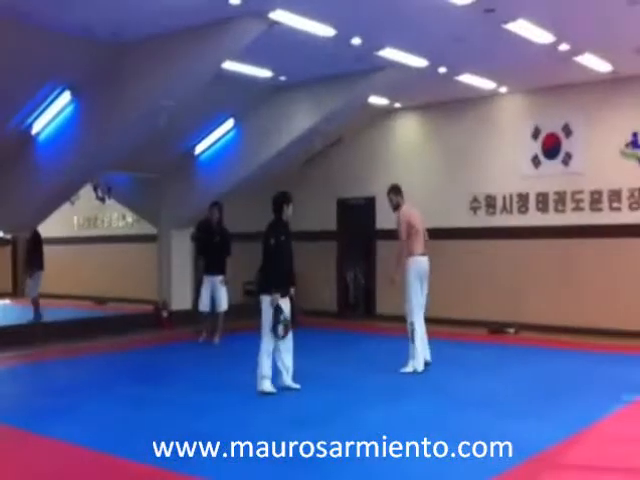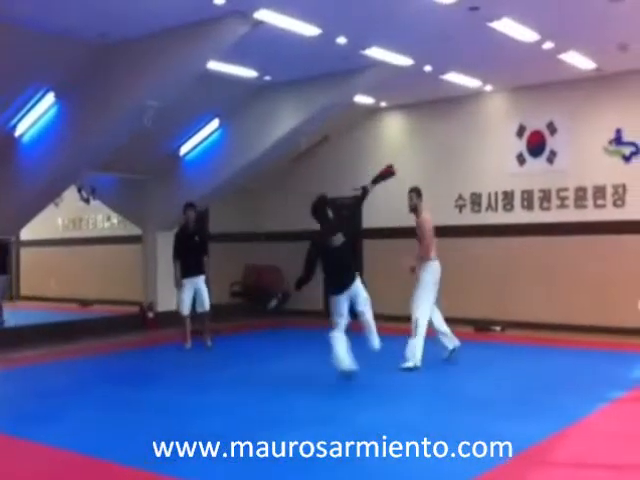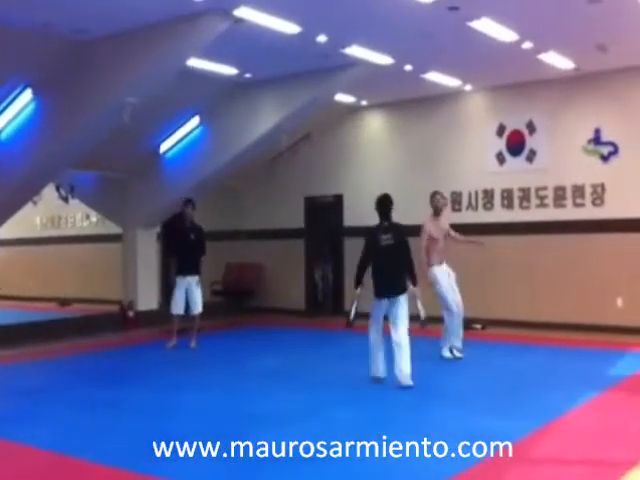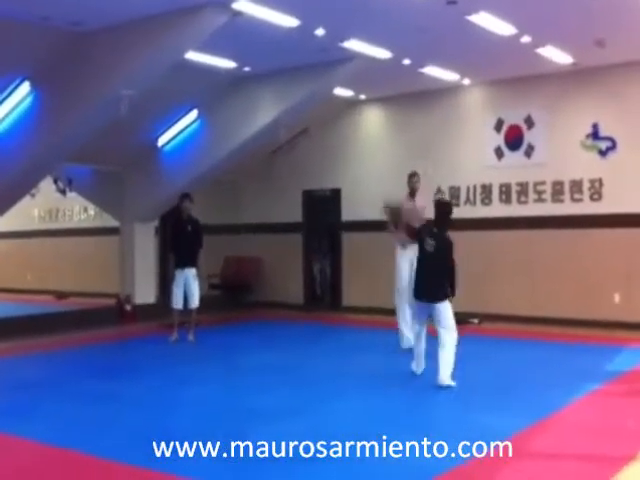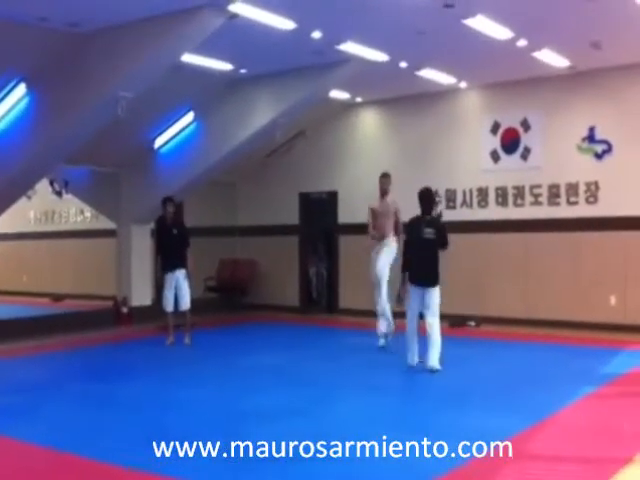
dt=1s
person 1, frame 1
left shoulder: (284, 230)
right shoulder: (273, 231)
right elbow: (268, 264)
left wrist: (291, 285)
right wrist: (273, 292)
left hip: (282, 291)
right hip: (271, 292)
left knee: (285, 335)
right knee: (270, 335)
left ankle: (286, 378)
right ankle: (264, 380)
person 1, frame 2
left shoulder: (318, 240)
right shoulder: (341, 225)
left elbow: (309, 268)
right elbow: (356, 206)
left wrist: (296, 287)
right wrist: (365, 191)
left hip: (336, 289)
right hip: (352, 281)
left knee: (337, 329)
right knee: (364, 306)
left ankle: (345, 362)
right ankle: (373, 339)
person 1, frame 3
left shoulder: (373, 234)
right shoulder: (399, 230)
left elbow: (364, 262)
right elbow: (407, 258)
left wrist: (358, 285)
right wrist: (414, 283)
left hip: (381, 291)
right hip: (399, 289)
left knee: (375, 330)
right knee: (400, 332)
left ankle: (378, 371)
right ankle: (404, 376)
person 1, frame 4
left shoulder: (423, 230)
right shoulder: (446, 242)
left elbow: (412, 224)
right elbow: (449, 270)
left wrist: (408, 216)
right wrist: (452, 292)
left hip: (419, 293)
right hip: (438, 297)
left knee: (419, 328)
right knee: (448, 335)
left ankle: (417, 366)
right ankle: (444, 377)
person 1, frame 5
left shoulder: (413, 224)
right shoulder: (439, 226)
left elbow: (406, 251)
left wrist: (403, 277)
left hip: (414, 279)
right hip: (432, 280)
left knee: (412, 318)
right knee: (433, 320)
left ankle: (412, 358)
right ankle: (433, 361)
person 2, frame 1
left shoulder: (402, 214)
right shoulder: (415, 212)
left elbow: (403, 245)
left wrist: (397, 271)
left hip: (414, 262)
right hip: (424, 260)
left knee: (413, 312)
right knee: (418, 311)
left ankle: (416, 362)
right ankle: (423, 356)
person 2, frame 2
left shoulder: (423, 219)
right shoulder: (422, 218)
left elbow: (427, 246)
left wrist: (417, 265)
right wrist: (418, 264)
left hip: (429, 267)
right hip: (428, 266)
left knee: (419, 309)
right knee: (429, 311)
left ankle: (414, 358)
right ankle: (452, 343)
person 2, frame 3
left shoulder: (443, 223)
right shoulder: (427, 226)
left elbow: (454, 236)
right elbow: (422, 251)
left wrist: (472, 240)
right wrist: (428, 273)
left hip: (445, 268)
right hip: (435, 270)
left knee: (457, 307)
right knee: (452, 308)
left ankle: (451, 345)
right ankle: (447, 346)
person 2, frame 4
left shoulder: (422, 206)
right elbow: (391, 223)
right wrist: (398, 237)
left hip: (416, 250)
right hip: (402, 250)
right knee: (402, 290)
left ankle: (410, 331)
right ankle: (406, 334)
person 2, frame 5
left shoulder: (394, 204)
right shoulder: (373, 206)
left elbow: (399, 227)
right elbow: (370, 227)
left wrist: (396, 240)
right wrist: (373, 234)
left hip: (390, 245)
right hip: (378, 246)
left knee: (381, 282)
right knee: (379, 288)
left ankle: (385, 325)
right ankle: (385, 330)
person 3, frame 1
left shoulder: (224, 233)
right shoulder: (204, 232)
left elbow: (227, 255)
right elbow: (200, 256)
left wrist: (225, 275)
right wrist: (201, 273)
left hip: (219, 275)
right hip: (207, 274)
left knee: (220, 307)
right knee: (204, 306)
left ankle: (217, 335)
right ankle: (205, 332)
person 3, frame 2
left shoulder: (201, 232)
right shoulder: (180, 234)
left elbow: (204, 255)
right elbow: (177, 258)
left wrist: (205, 273)
right wrist: (177, 277)
left hip: (199, 276)
right hip: (186, 277)
left knee: (204, 306)
right knee: (185, 310)
left ankle: (207, 335)
right ankle: (188, 339)
person 3, frame 3
left shoulder: (198, 230)
right shoulder: (176, 230)
left elbow: (202, 254)
right elbow: (173, 254)
left wrist: (199, 273)
right wrist: (176, 271)
left hip: (194, 275)
right hip: (180, 275)
left knee: (196, 309)
right knee: (176, 308)
left ankle: (194, 338)
right ankle: (174, 338)
person 3, frame 4
left shoulder: (195, 223)
right shoulder: (175, 223)
left elbow: (199, 246)
right elbow: (173, 247)
left wrist: (197, 266)
right wrist: (173, 265)
left hip: (191, 268)
right hip: (178, 268)
left knee: (193, 302)
right knee: (176, 302)
left ankle: (191, 332)
right ankle: (175, 332)
person 3, frame 5
left shoulder: (180, 225)
right shoulder: (160, 228)
left elbow: (186, 247)
right elbow: (159, 252)
left wrist: (187, 267)
right wrist: (160, 272)
left hip: (180, 270)
right hip: (168, 271)
left knee: (185, 304)
right knee: (168, 305)
left ankle: (187, 334)
right ankle: (170, 335)
